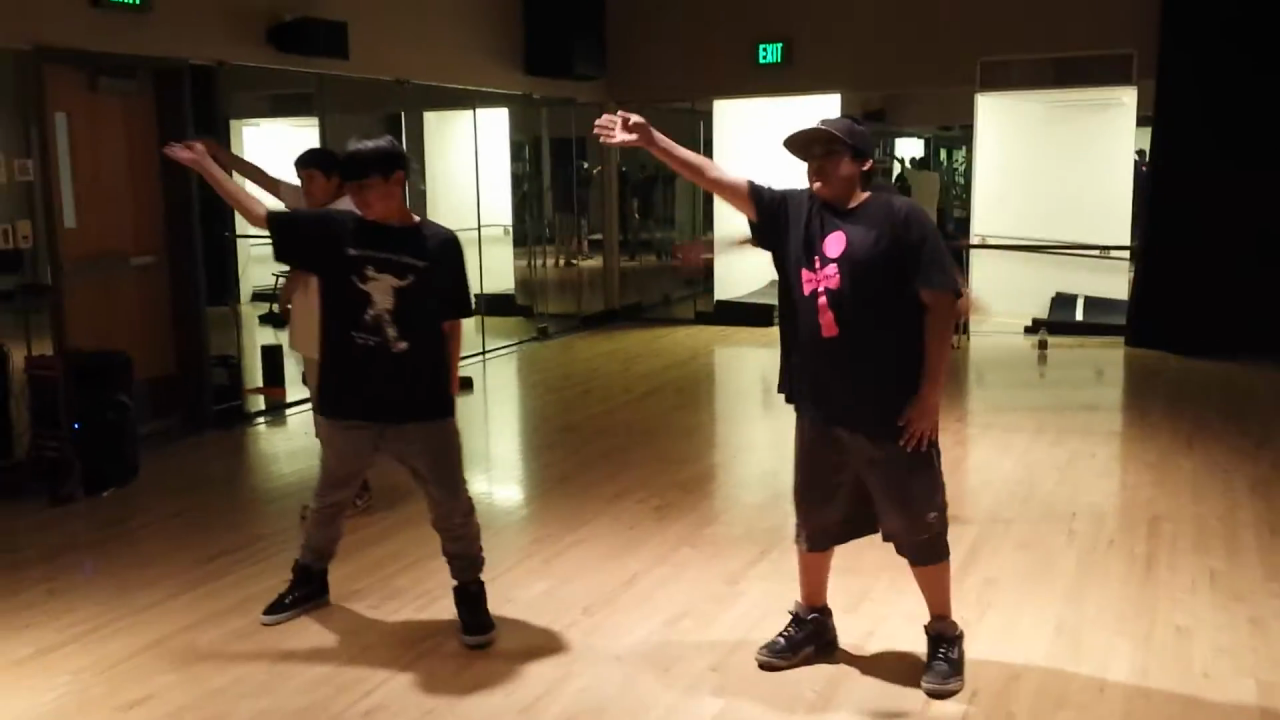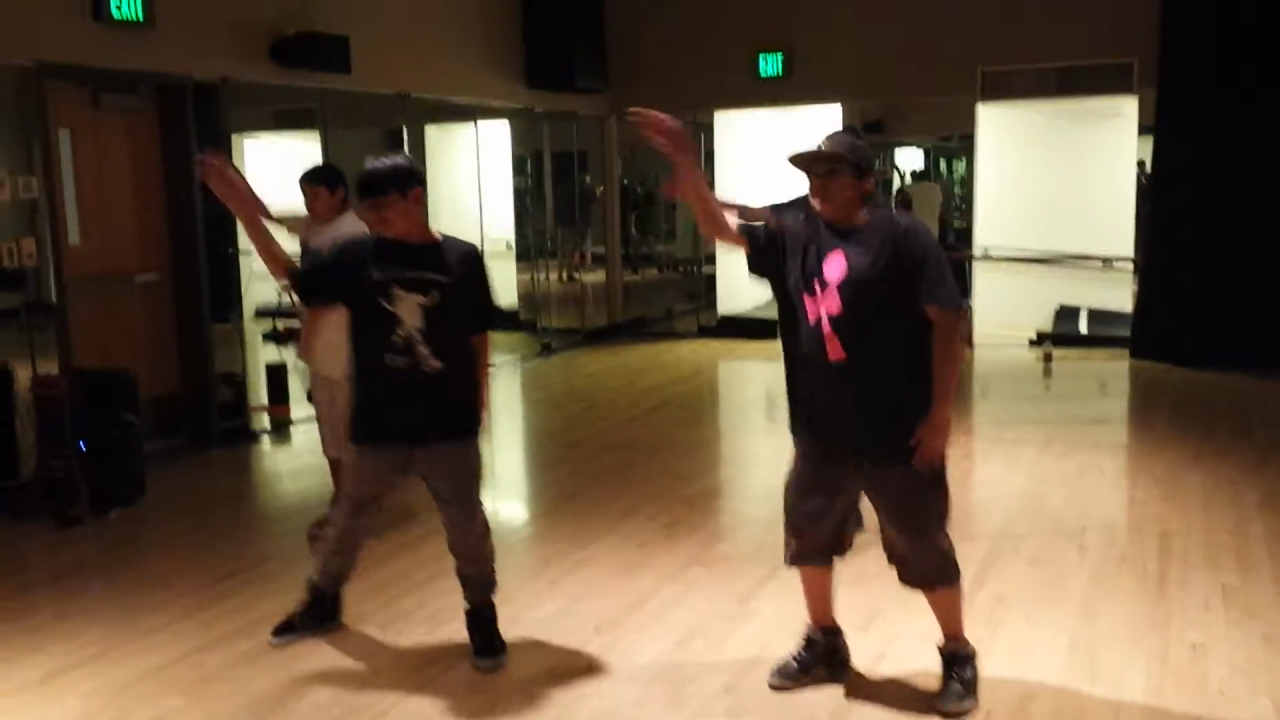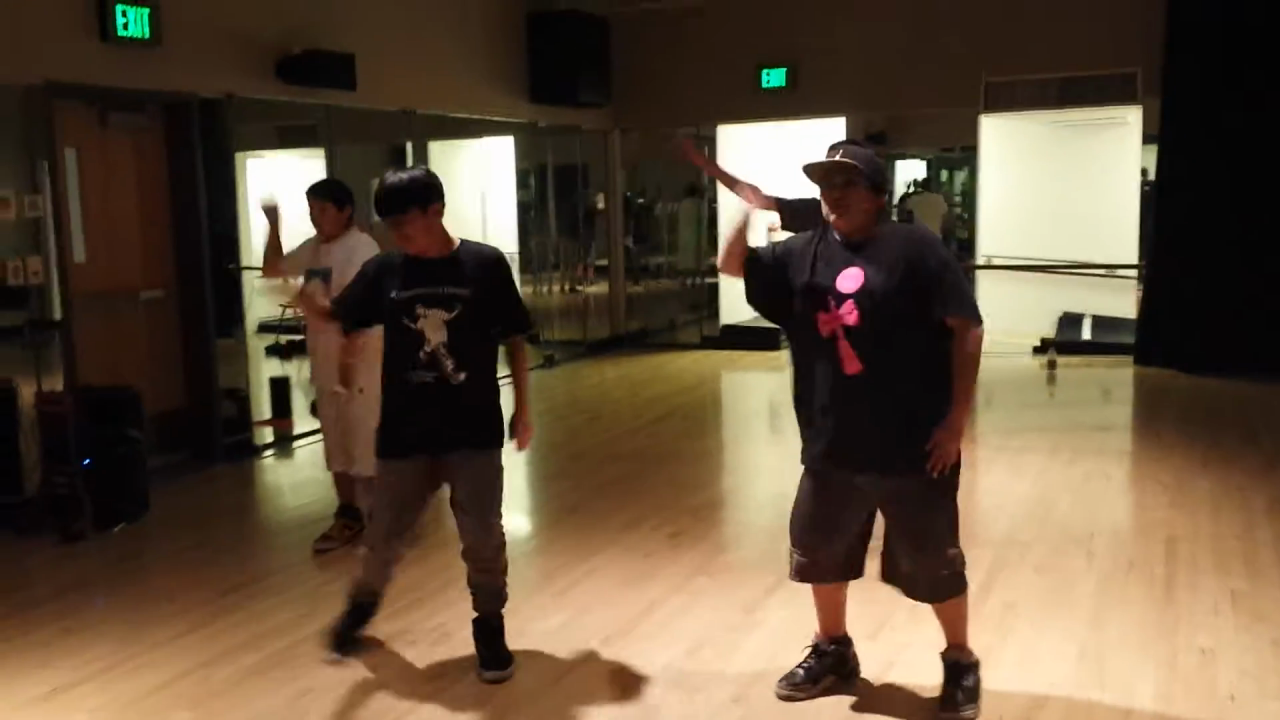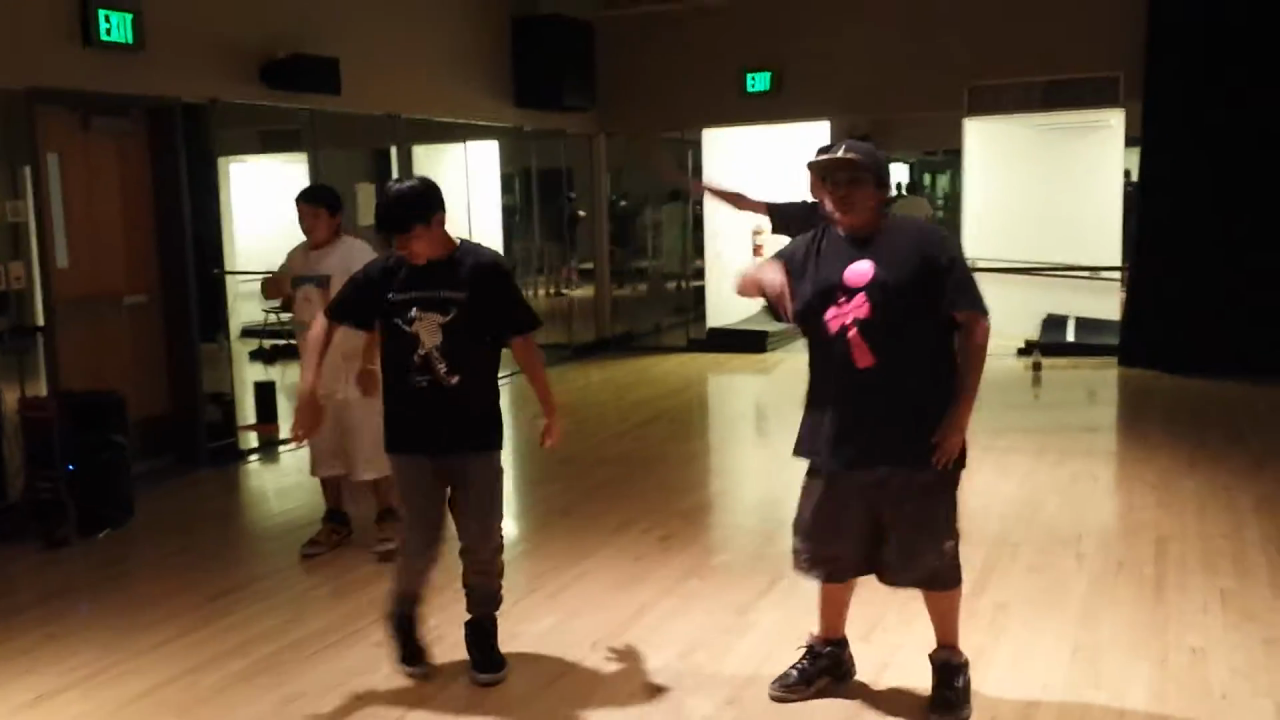
dt=0.1s
person 1, frame 1
left shoulder: (901, 220)
right shoulder: (792, 213)
left elbow: (941, 305)
right elbow: (719, 181)
left wrist: (931, 395)
right wrist: (651, 140)
left hip: (893, 411)
right hip: (821, 406)
left knee: (917, 526)
right knee: (816, 518)
left ankle: (944, 635)
right ankle: (812, 620)
person 1, frame 2
left shoulder: (902, 239)
right shoulder: (793, 236)
left elbow: (948, 324)
right elbow: (720, 227)
left wrist: (939, 413)
right wrist: (679, 156)
left hip: (893, 431)
right hip: (822, 429)
left knee: (922, 548)
right knee: (810, 536)
left ankle: (958, 655)
right ankle: (824, 641)
person 1, frame 3
left shoulder: (916, 249)
right shoulder: (802, 254)
left elbow: (966, 331)
right elbow: (735, 265)
left wrist: (957, 418)
right wrist: (745, 214)
left hip: (915, 442)
right hip: (832, 441)
left knee: (932, 564)
right knee: (818, 549)
left ankle: (961, 664)
right ankle: (832, 651)
person 1, frame 4
left shoulder: (922, 243)
right shoulder: (812, 250)
left elbow: (972, 323)
right elbow: (749, 283)
left wrist: (960, 411)
right wrist: (769, 280)
left hip: (916, 436)
right hip: (838, 434)
left knee: (931, 557)
right knee: (831, 548)
left ankle: (950, 666)
right ankle: (827, 650)
person 2, frame 1
left shoulder: (440, 244)
right shoulder: (332, 231)
left elbow: (450, 325)
right elbow: (260, 215)
left wrist: (450, 389)
right wrist: (203, 164)
left hip: (421, 405)
right hip: (350, 403)
left knee: (450, 500)
right knee: (331, 497)
left ankle: (470, 592)
right ankle: (309, 579)
person 2, frame 2
left shoulder: (463, 259)
right shoulder: (358, 257)
left elbow: (476, 339)
right elbow: (290, 276)
left wrist: (476, 406)
right wrist: (242, 207)
left hip: (440, 420)
right hip: (377, 423)
left knee: (465, 521)
right knee: (350, 518)
left ankle: (482, 615)
right ankle: (322, 602)
person 2, frame 3
left shoulder: (487, 265)
right shoulder: (385, 271)
left elbow: (514, 341)
right elbow: (335, 317)
left wrist: (522, 410)
left hip: (475, 432)
right hip: (406, 433)
left knee: (483, 537)
right knee: (387, 533)
left ankle: (490, 626)
right ankle: (361, 605)
person 2, frame 4
left shoulder: (484, 269)
right shoulder: (381, 275)
left elbow: (522, 342)
right elbow: (328, 322)
left wrist: (549, 407)
right wrist: (310, 388)
left hip: (475, 432)
right hip: (411, 434)
left knee: (482, 538)
right knee: (421, 539)
left ankle: (482, 630)
right ankle: (404, 616)
person 3, frame 1
left shoulder: (347, 213)
right shoulder: (307, 204)
right elbow: (264, 180)
left wrist: (292, 284)
right wrist: (221, 154)
right hip: (312, 332)
left ankle: (359, 486)
person 3, frame 2
left shoulder: (351, 232)
right shoulder: (313, 227)
left wrist: (309, 323)
left hip: (350, 351)
right hip: (321, 352)
right knee: (330, 431)
person 3, frame 3
left shoulder: (360, 248)
right shoulder: (314, 247)
right elbow: (273, 271)
left wrist: (349, 354)
right wrist: (273, 225)
left hip: (358, 367)
right hip: (325, 367)
left knee: (365, 445)
right knee: (337, 446)
right ankle: (348, 516)
person 3, frame 4
left shoulder: (357, 253)
right shoulder: (298, 256)
right elbow: (275, 295)
left wrist: (368, 361)
right wrist: (272, 286)
left hip: (353, 372)
right hip: (317, 375)
left knee: (367, 450)
right knee: (324, 451)
left ankle: (387, 519)
right ankle: (336, 521)
